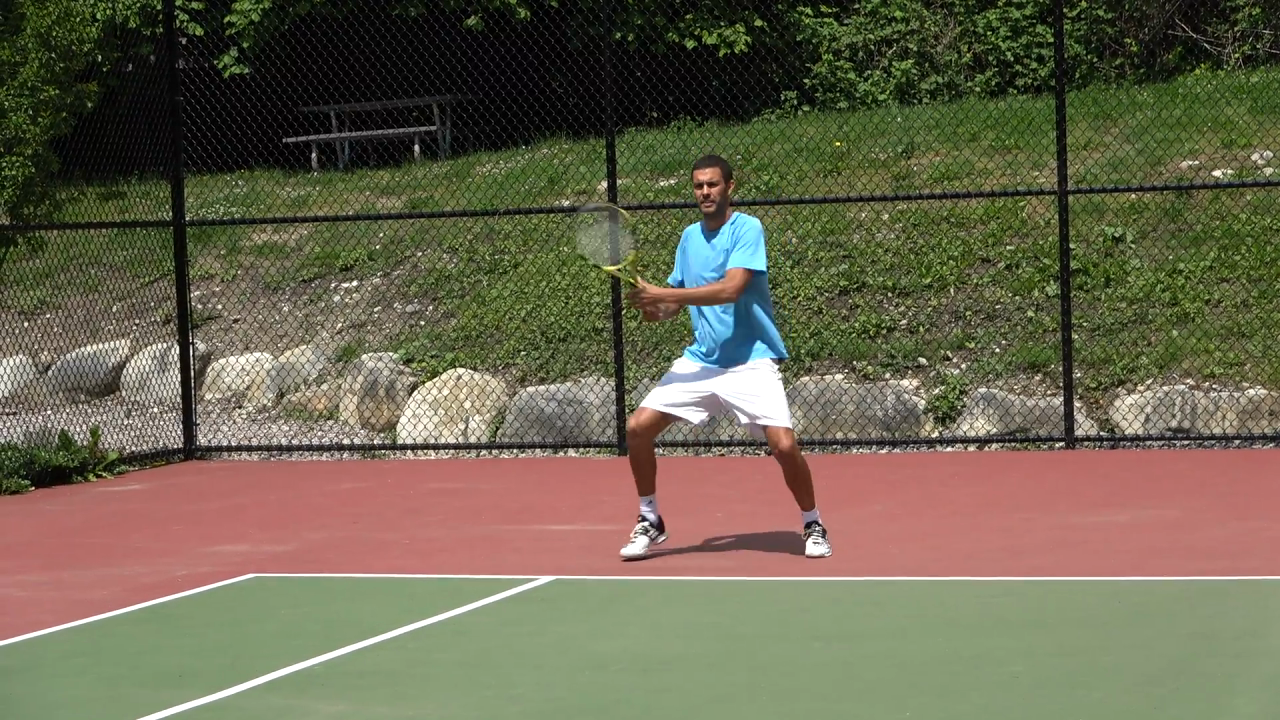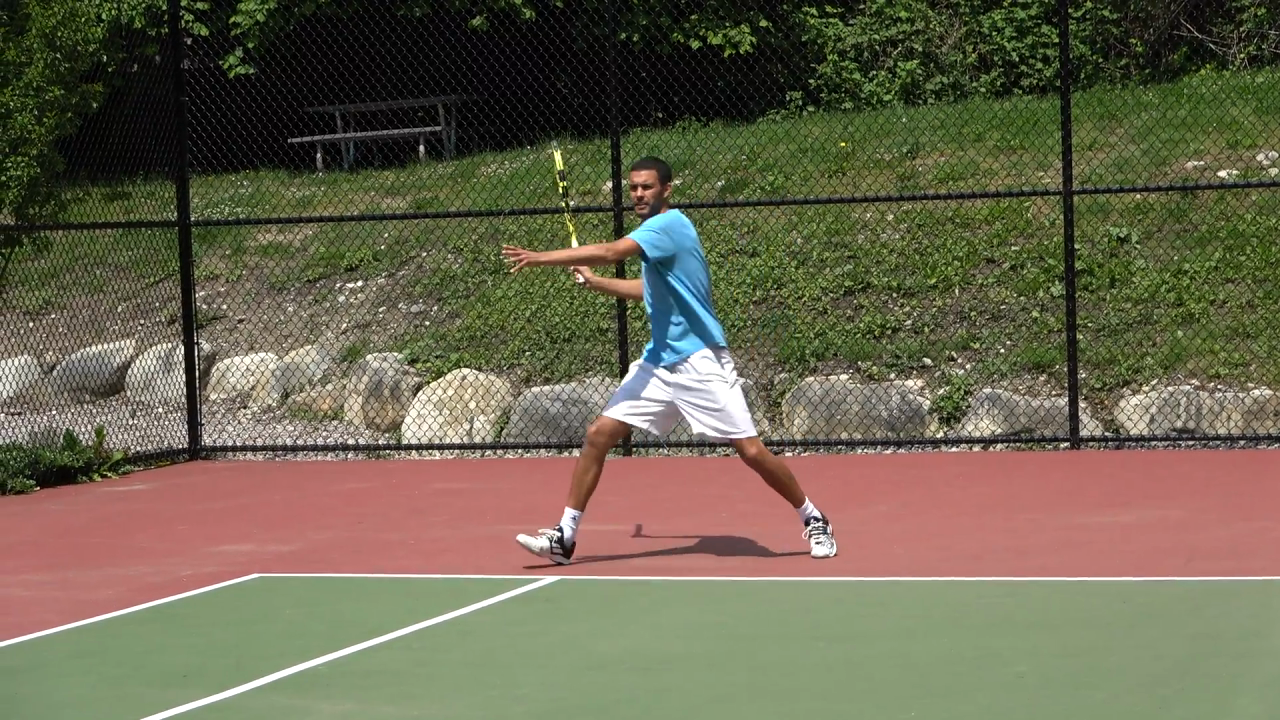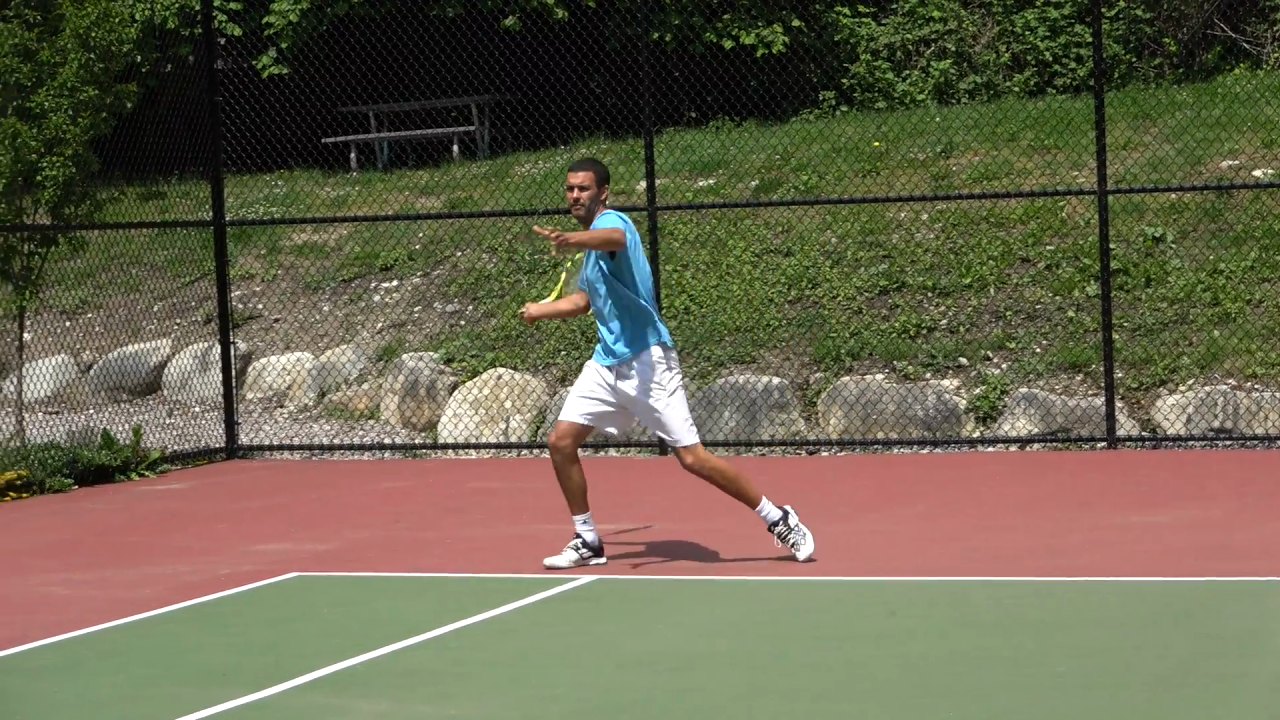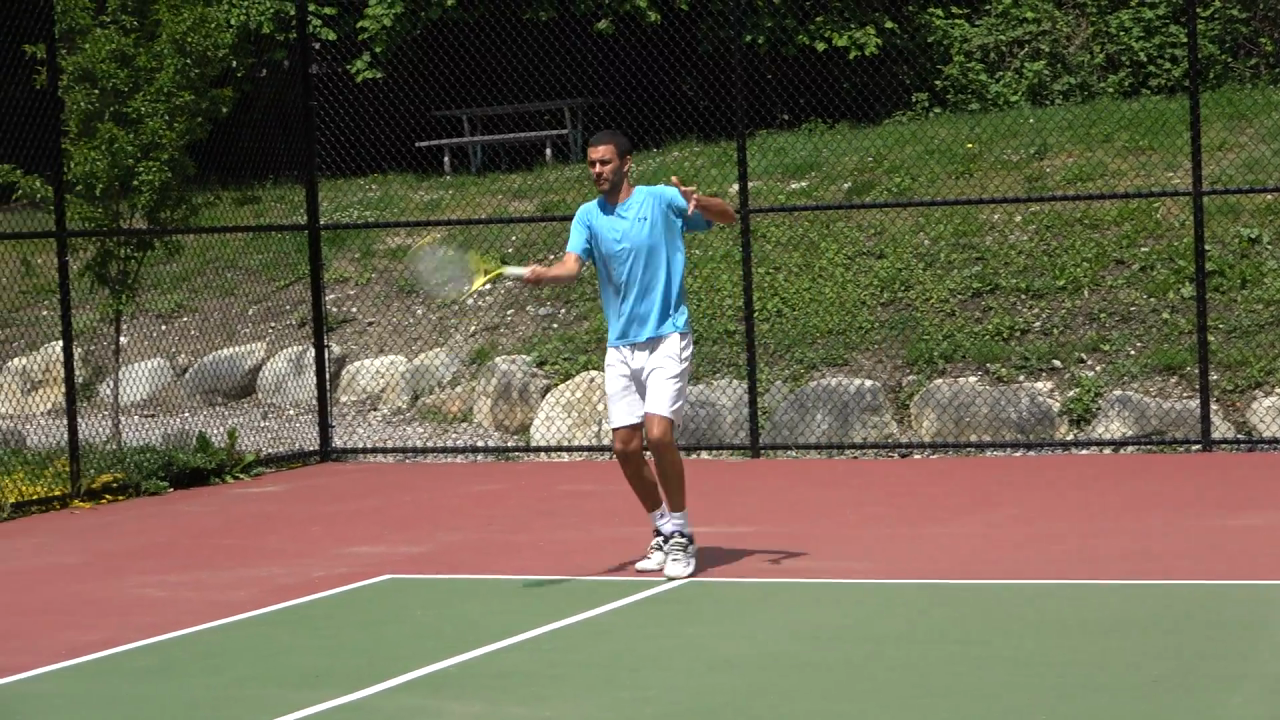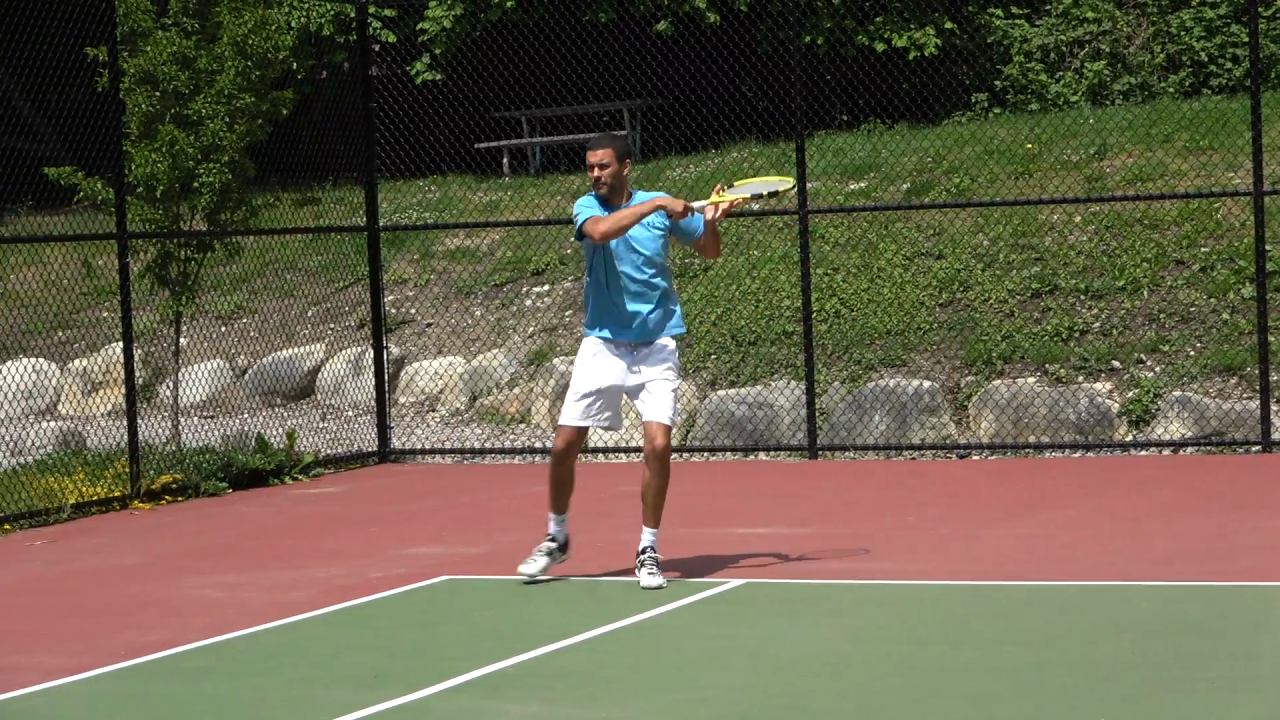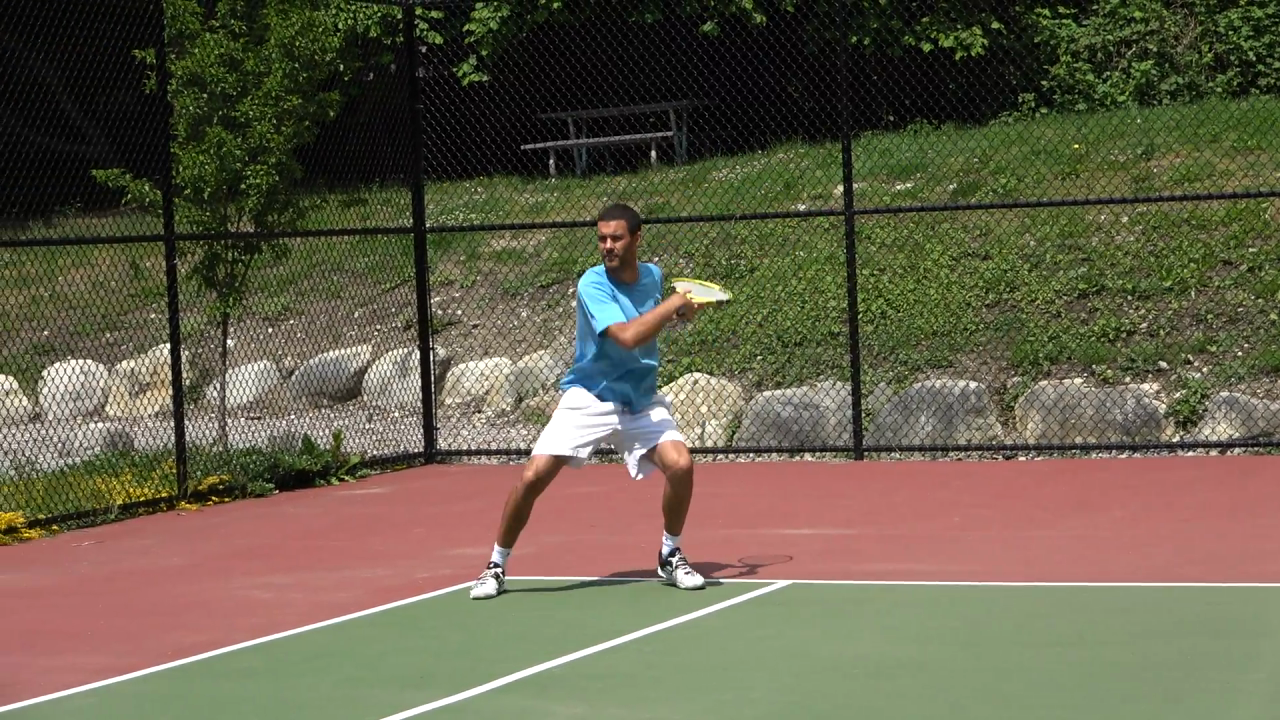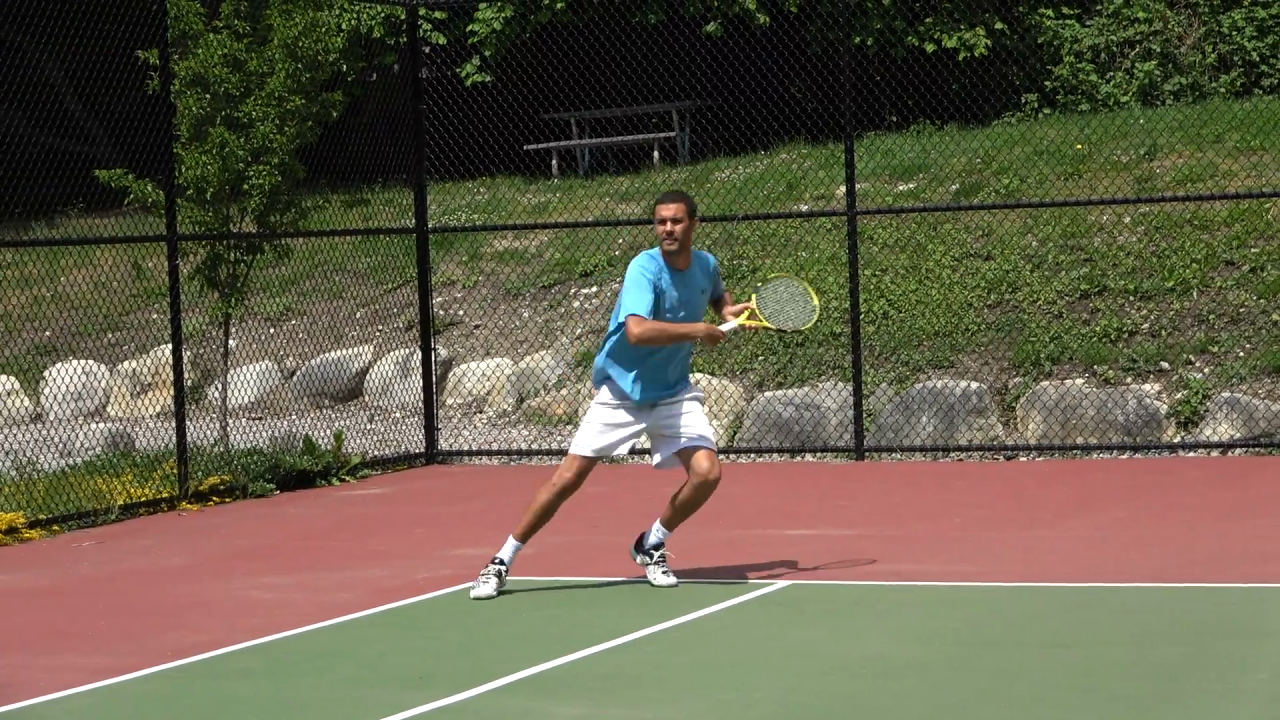
dt=0.2s
person 1, frame 1
left shoulder: (748, 229)
right shoulder: (690, 237)
left elbow: (732, 288)
right elbow: (678, 295)
left wrist: (667, 294)
right wrist: (655, 305)
left hip: (752, 359)
right hip: (700, 361)
left knee: (784, 445)
right knee: (637, 428)
left ankle: (812, 524)
right ankle: (650, 522)
person 1, frame 2
left shoulder: (671, 224)
right shoulder: (650, 234)
left elbow: (611, 252)
left wrist: (540, 258)
right wrist: (594, 280)
left hip: (700, 360)
right hip: (657, 361)
left knee: (753, 452)
right knee: (597, 436)
left ankle: (812, 520)
right ankle: (565, 536)
person 1, frame 3
left shoulder: (612, 223)
right shoulder: (591, 247)
left elbow: (615, 239)
left wrist: (569, 238)
right wrist: (543, 309)
left hip: (647, 360)
right hip: (607, 361)
left knee: (693, 459)
right knee: (560, 442)
left ankle: (779, 519)
right ankle: (587, 540)
person 1, frame 4
left shoulder: (660, 198)
right shoulder: (587, 214)
left elbow: (728, 217)
right elbow: (569, 268)
left wrist: (700, 200)
right wrist: (541, 273)
left hip: (666, 339)
right hip: (621, 345)
left knee: (659, 434)
right knee: (625, 446)
left ankle: (680, 533)
right ankle: (665, 529)
person 1, frame 5
left shoulder: (661, 207)
right shoulder: (587, 206)
left elbow: (710, 251)
right elbow: (600, 231)
left wrist: (714, 219)
right wrist: (655, 204)
left hip: (656, 345)
right hip: (602, 345)
left knee: (657, 445)
right knee: (564, 446)
left ankle: (647, 549)
right ankle: (556, 538)
person 1, frame 6
left shoulder: (651, 275)
right shoulder: (591, 285)
right elbow: (628, 337)
left wrist: (679, 311)
right wrist: (671, 304)
left hip: (642, 399)
right hip: (589, 397)
left knee: (681, 464)
right knee: (533, 476)
left ankle: (670, 553)
right ankle: (496, 565)
person 1, frame 7
left shoulder: (706, 264)
right shoulder: (643, 268)
left elbow: (722, 301)
right elbow: (637, 331)
left wrist: (732, 313)
right wrist: (699, 330)
left hip: (675, 392)
right hip: (622, 392)
left knee: (706, 473)
right knee: (567, 479)
left ankle: (652, 543)
right ankle: (503, 560)
